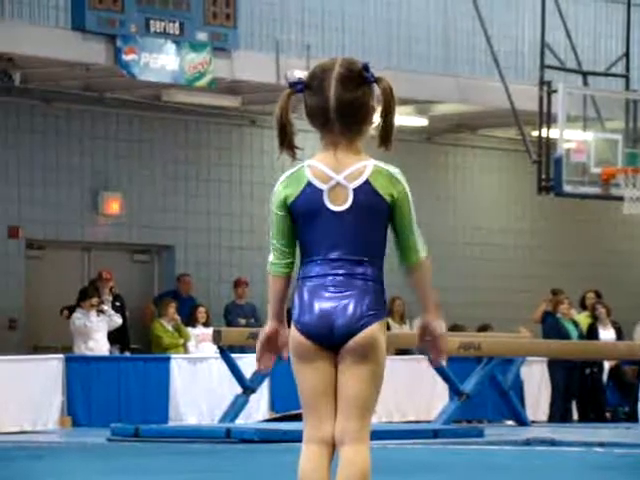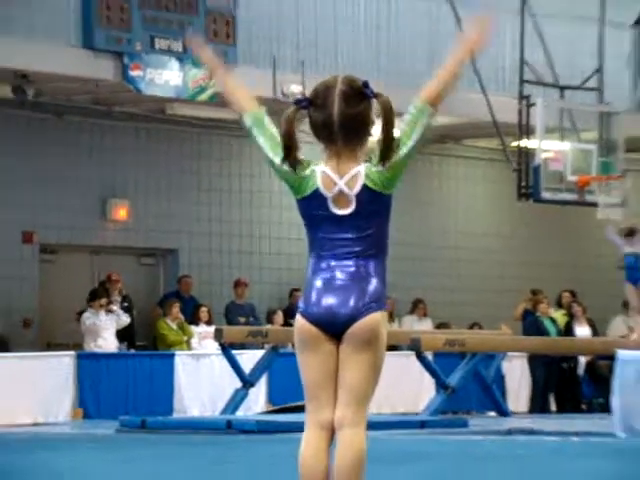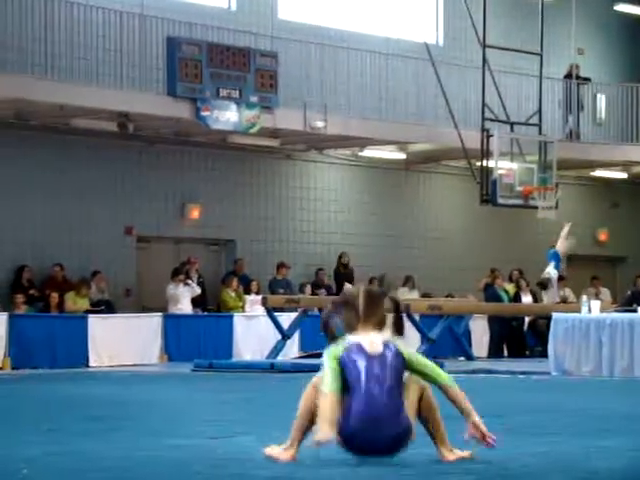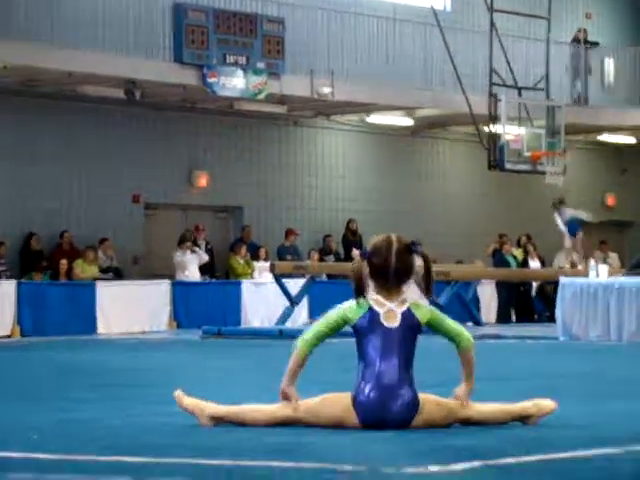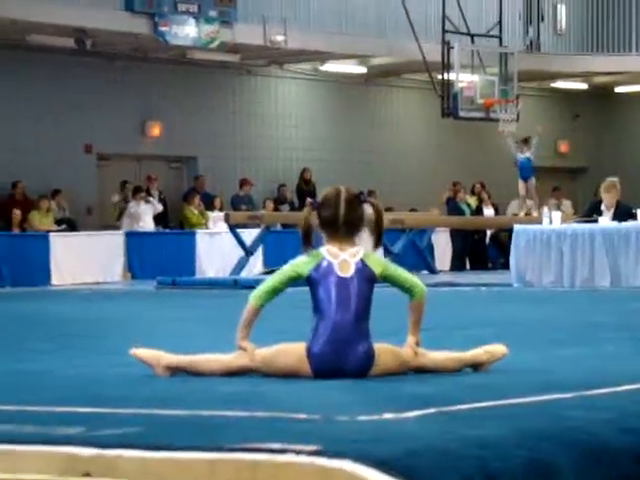
dt=1s
person 1, frame 1
left shoulder: (290, 183)
right shoulder: (388, 181)
left elbow: (280, 261)
right elbow: (413, 255)
left wrist: (273, 321)
right wrist: (429, 315)
left hip: (310, 314)
right hip: (363, 314)
left knee: (316, 437)
right knee: (353, 437)
person 1, frame 2
left shoulder: (301, 179)
right shoulder: (382, 176)
left elbow: (255, 119)
right elbow: (423, 109)
left wrist: (214, 66)
right wrist: (463, 53)
left hip: (315, 306)
right hip: (364, 306)
left knee: (317, 422)
right knee: (350, 421)
person 1, frame 3
left shoulder: (336, 350)
right shoulder: (397, 347)
left elbow: (329, 389)
right elbow: (445, 382)
right wrist: (472, 417)
left hip: (356, 439)
right hip: (394, 440)
left knee: (320, 381)
person 1, frame 4
left shoulder: (354, 309)
right shoulder: (419, 311)
left elbow: (306, 341)
right elbow: (465, 339)
left wrist: (288, 385)
right wrist: (467, 385)
left hip: (365, 407)
right hip: (407, 408)
left knee: (290, 411)
right knee: (463, 410)
left ankle: (213, 412)
right ankle: (526, 410)
person 1, frame 5
left shoulder: (309, 262)
right shoulder: (372, 262)
left elbow: (260, 294)
right elbow: (418, 289)
left wrist: (242, 338)
right wrist: (413, 337)
left hip: (318, 358)
right hip: (362, 359)
left knee: (246, 360)
right knee: (415, 358)
left ankle: (170, 361)
right ankle: (477, 356)
